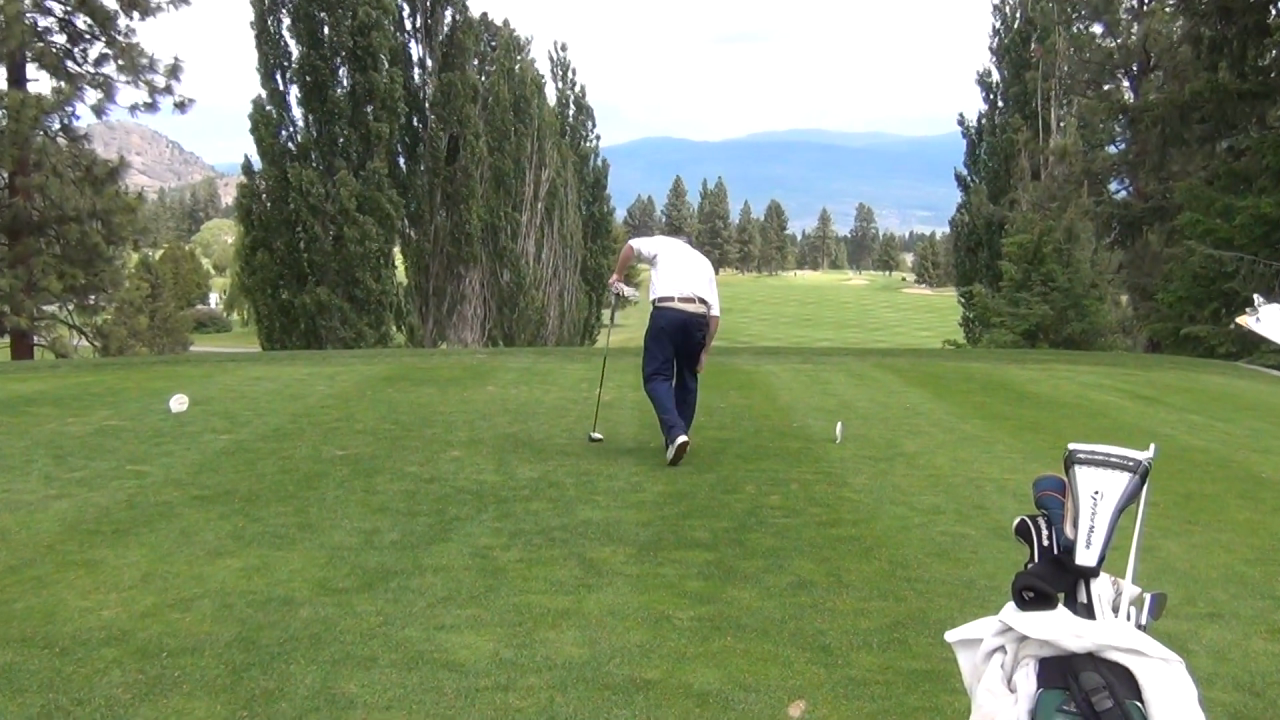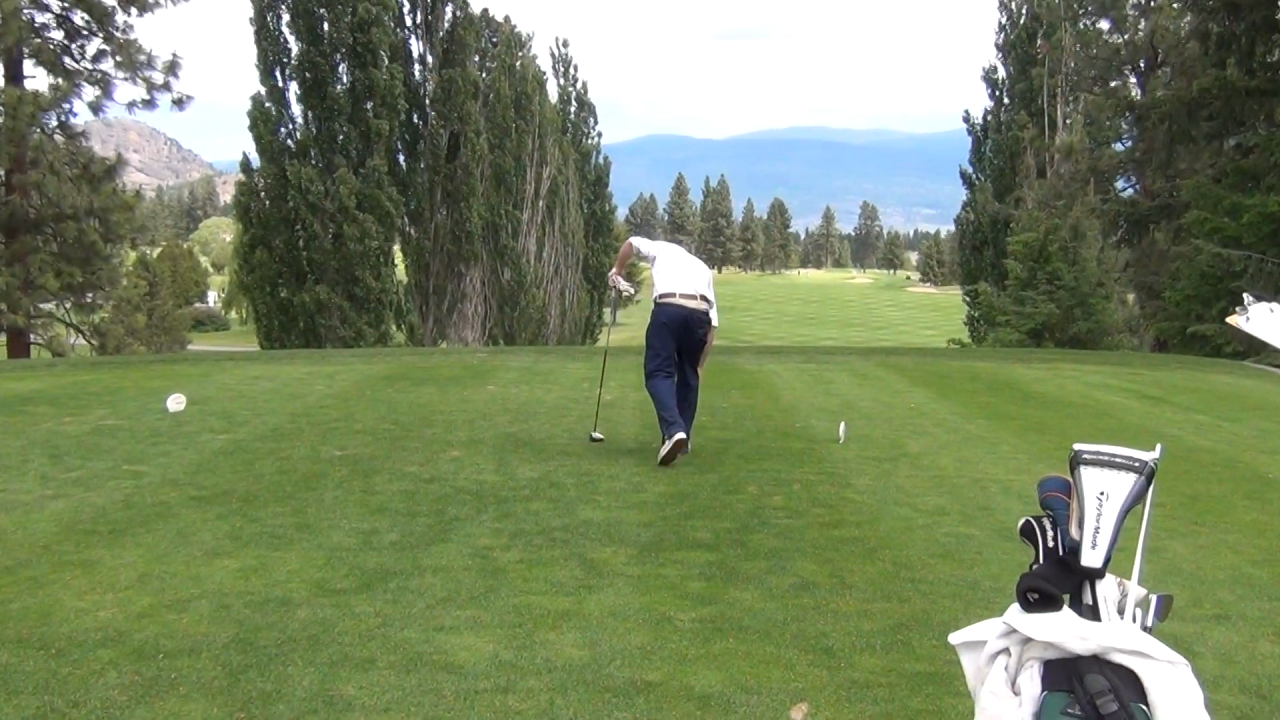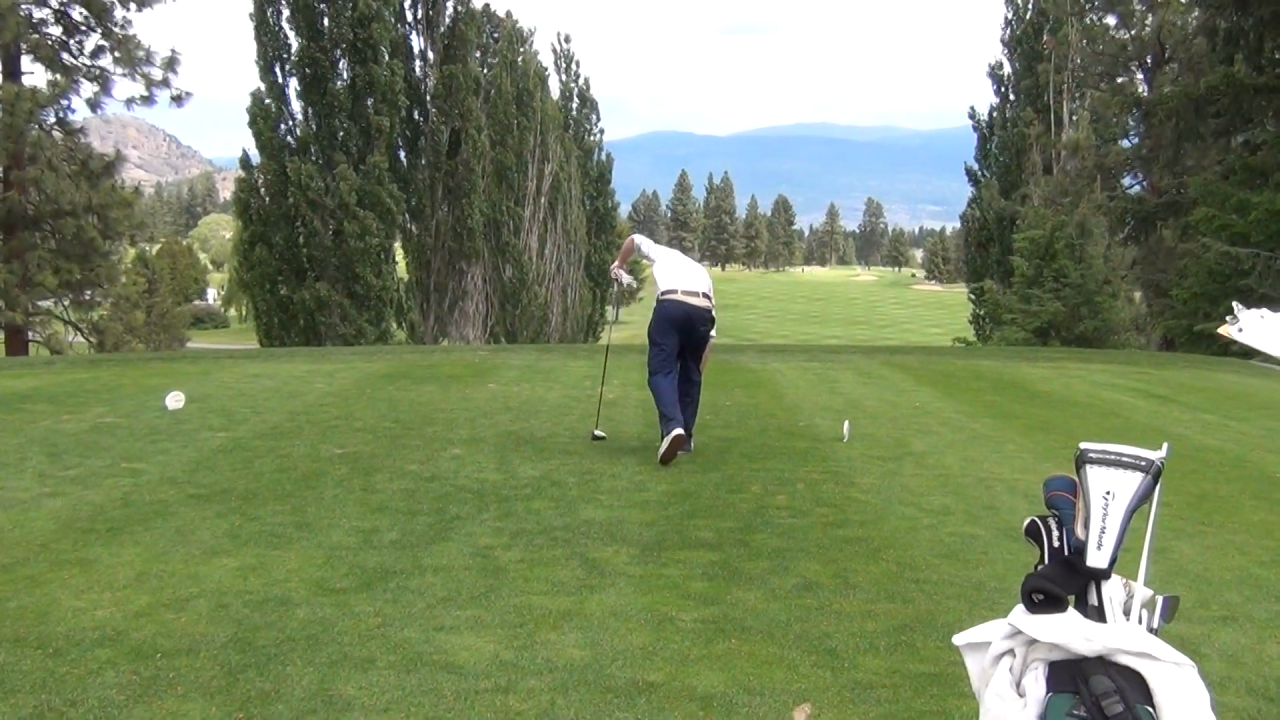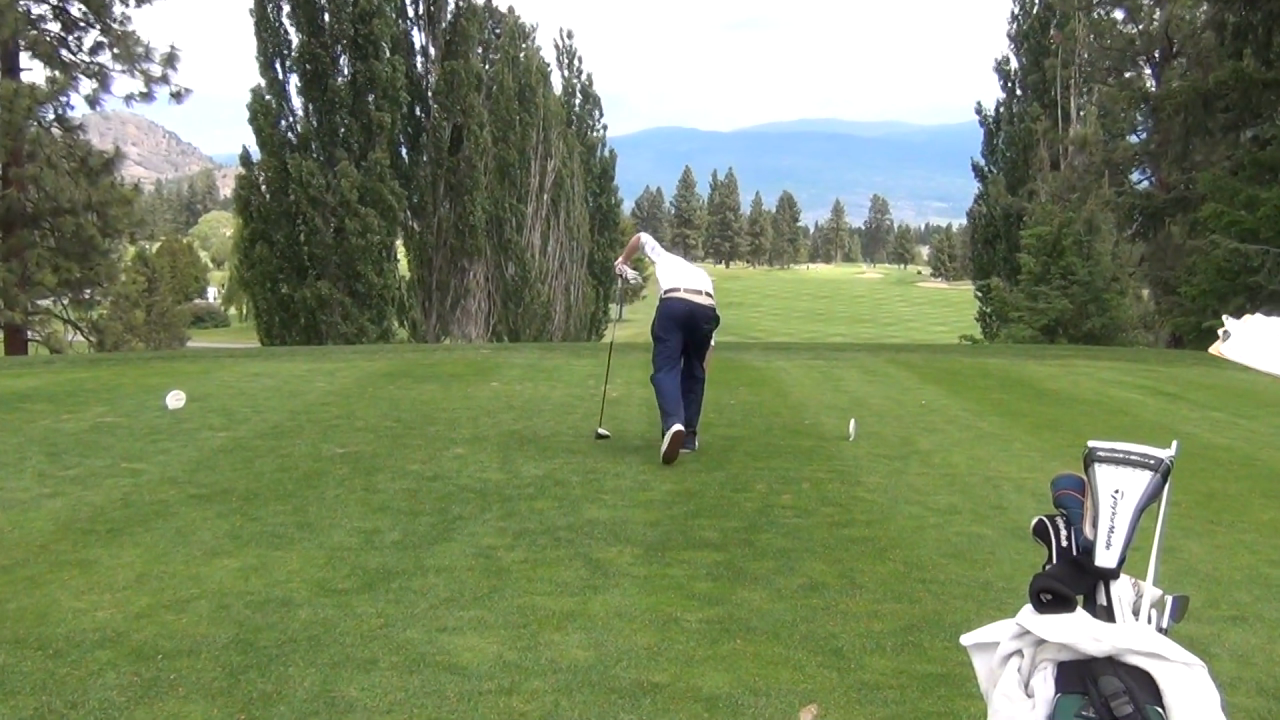
dt=0.1s
person 1, frame 1
left shoulder: (662, 243)
right shoulder: (704, 261)
left elbow: (632, 246)
right elbow: (714, 312)
left wrist: (618, 274)
right wrist: (703, 353)
left hip: (666, 312)
right hip: (697, 314)
left knee: (658, 376)
right knee: (688, 379)
left ankle: (675, 433)
right ankle: (680, 435)
person 1, frame 2
left shoulder: (662, 248)
right shoulder: (702, 267)
left elbow: (632, 243)
right elbow: (713, 321)
left wrist: (617, 270)
right wrist: (701, 363)
left hip: (668, 308)
right hip: (699, 312)
left knee: (659, 374)
right knee: (689, 377)
left ankle: (673, 430)
right ankle: (683, 437)
person 1, frame 3
left shoulder: (665, 254)
right shoulder: (702, 272)
left elbow: (635, 240)
right elbow: (710, 333)
left wrist: (619, 263)
right wrist: (701, 368)
left hip: (670, 306)
right hip: (702, 309)
left knee: (662, 371)
right knee: (691, 376)
left ankle: (673, 427)
right ankle: (685, 437)
person 1, frame 4
left shoulder: (667, 259)
left elbow: (641, 238)
right elbow: (710, 342)
left wrist: (624, 260)
right wrist: (703, 365)
left hip: (673, 304)
right hip: (705, 309)
left knee: (666, 369)
right knee: (695, 374)
left ankle: (673, 423)
right ankle: (689, 436)
